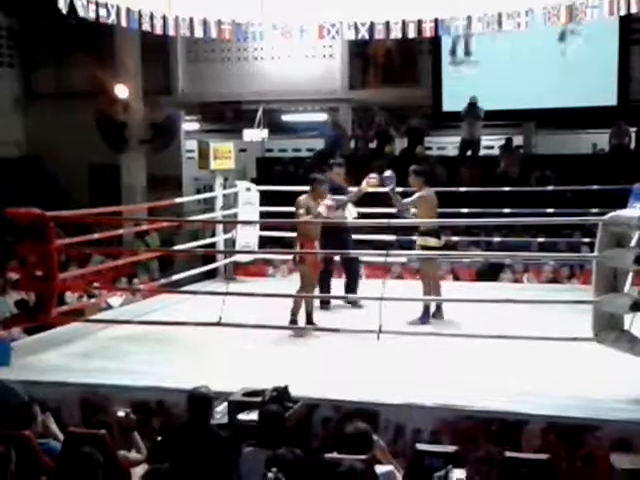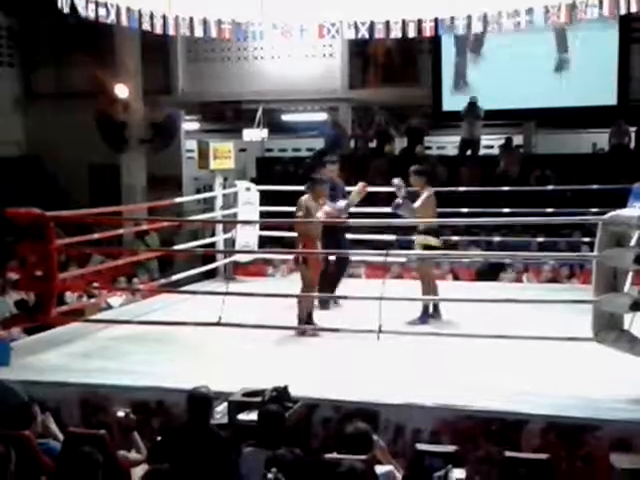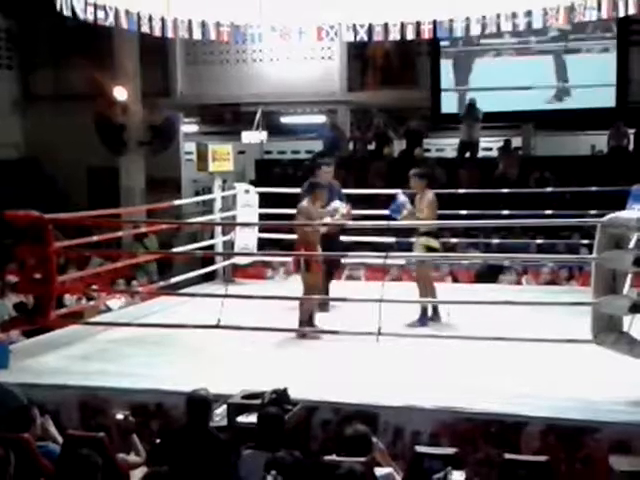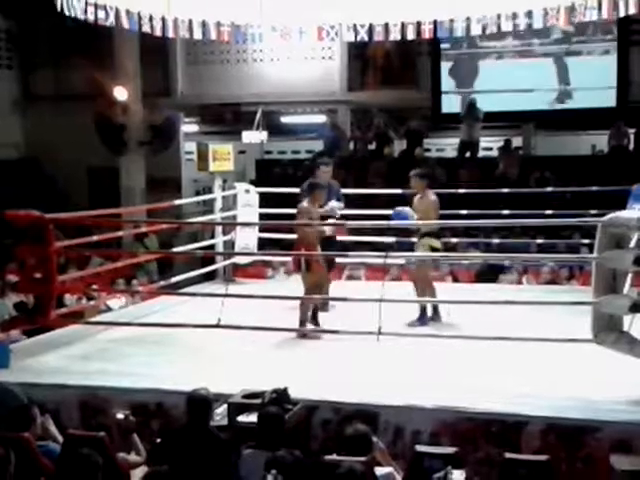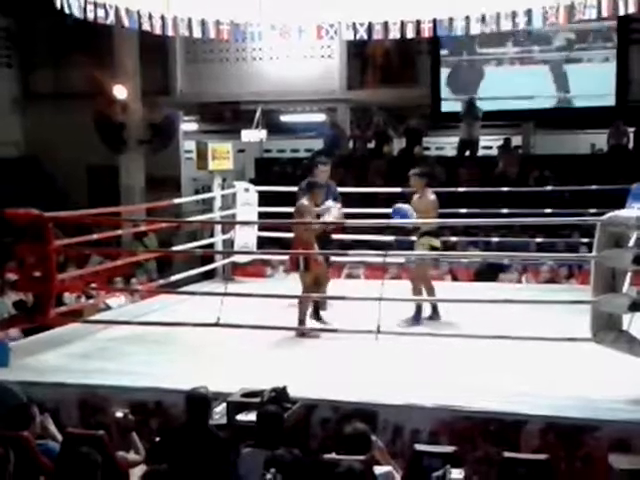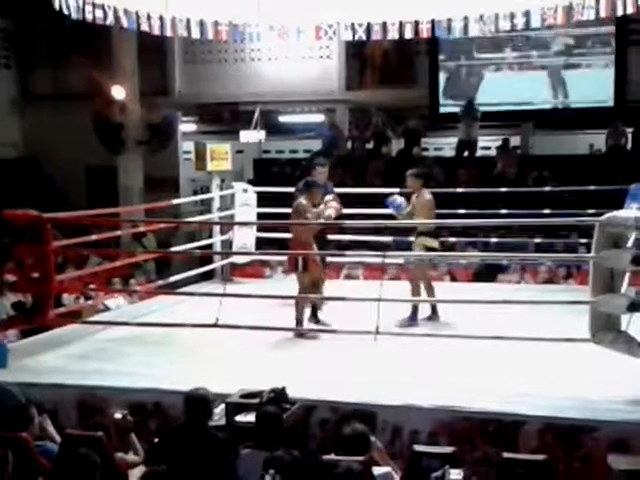
dt=0.1s
person 1, frame 1
left shoulder: (422, 195)
right shoulder: (429, 193)
left elbow: (401, 205)
left wrist: (390, 187)
right wrist: (409, 212)
left hip: (427, 237)
right hip: (433, 235)
left knee: (426, 277)
right knee: (433, 275)
left ankle: (425, 315)
right ankle: (438, 310)
person 1, frame 2
left shoulder: (427, 194)
right shoulder: (424, 193)
left elbow: (413, 211)
left wrist: (401, 192)
right wrist: (403, 208)
left hip: (427, 237)
right hip: (424, 236)
left knee: (424, 276)
right knee: (428, 276)
left ankle: (425, 314)
right ankle: (435, 310)
person 1, frame 3
left shoulder: (429, 197)
right shoulder: (418, 197)
left elbow: (426, 219)
left wrist: (408, 210)
right wrist: (403, 215)
left hip: (427, 238)
right hip: (422, 238)
left knee: (421, 278)
right knee: (426, 278)
left ankle: (423, 317)
right ankle: (435, 313)
person 1, frame 4
left shoulder: (432, 199)
right shoulder: (416, 199)
left elbow: (432, 223)
left wrist: (414, 220)
left hip: (430, 240)
right hip: (421, 239)
left knee: (417, 277)
right knee: (425, 278)
left ankle: (422, 316)
right ankle: (436, 313)
person 1, frame 5
left shoulder: (431, 198)
right shoulder: (415, 198)
left elbow: (432, 222)
right elbow: (415, 219)
left wrist: (414, 217)
left hip: (428, 239)
right hip: (421, 238)
left knee: (416, 276)
right knee: (424, 278)
left ankle: (417, 315)
right ankle: (435, 312)
person 1, frame 6
left shoulder: (426, 198)
right shoulder: (415, 197)
left elbow: (424, 221)
right elbow: (411, 216)
left wrist: (405, 211)
right wrist: (398, 210)
left hip: (426, 239)
right hip: (422, 238)
left knee: (414, 277)
right knee: (425, 278)
left ankle: (413, 316)
right ankle: (434, 312)
person 2, frame 1
left shoulder: (323, 201)
right shoulder: (302, 201)
left elbow: (346, 200)
right elbow: (301, 222)
left wrist: (363, 187)
right wrist: (318, 213)
left hip: (314, 245)
right hip: (304, 245)
left knee: (311, 285)
right knee: (306, 285)
left ankle: (309, 320)
right ankle: (293, 320)
person 2, frame 2
left shoulder: (322, 201)
right shoulder: (304, 201)
right elbow: (299, 223)
right wrist: (318, 217)
left hip: (315, 245)
right hip: (305, 246)
left knee: (313, 285)
right knee: (308, 286)
left ankle: (309, 320)
right ankle: (301, 324)
person 2, frame 3
left shoulder: (317, 207)
right shoulder: (304, 207)
left elbow: (322, 225)
right elbow: (302, 230)
right wrist: (320, 227)
left hip: (314, 249)
right hip: (306, 250)
left knee: (317, 288)
right knee: (310, 290)
left ankle: (310, 322)
right ankle: (302, 327)
person 2, frame 4
left shoulder: (314, 207)
right shoulder: (304, 208)
right elbow: (305, 231)
left wrist: (331, 229)
right wrist: (325, 230)
left hip: (314, 249)
right hip: (305, 251)
left knee: (323, 283)
right knee: (310, 289)
left ankle: (313, 317)
right ankle: (302, 328)
person 2, frame 5
left shoulder: (310, 205)
right shoulder: (303, 205)
right elbow: (310, 228)
left hip: (311, 248)
right hip: (302, 250)
left knee: (323, 278)
right knee: (308, 288)
left ankle: (316, 313)
right ankle: (301, 327)
person 2, frame 6
left shoulder: (307, 205)
right shoulder: (301, 205)
left elbow: (313, 223)
right elbow: (313, 226)
left wrist: (324, 209)
right wrist: (328, 214)
left hip: (309, 247)
right hip: (301, 250)
left knee: (319, 281)
right knee: (305, 289)
left ankle: (314, 316)
right ankle: (299, 328)
person 3, frame 1
left shoulder: (343, 186)
left wrist: (353, 201)
right wrist: (336, 214)
left hip: (342, 231)
right hip: (326, 232)
left knee: (352, 262)
right knee: (327, 265)
left ankle: (351, 295)
right ankle: (325, 299)
person 3, frame 2
left shoulder: (338, 184)
left elbow: (345, 202)
left wrist: (343, 205)
right wrist: (333, 208)
left hip: (338, 229)
right hip: (322, 230)
left knee: (344, 260)
right knee: (323, 264)
left ankle: (330, 291)
right ankle: (324, 297)
person 3, frame 3
left shoulder: (335, 185)
right shoulder: (309, 187)
left elbow: (343, 204)
left wrist: (341, 207)
left hip: (333, 231)
left knee: (334, 263)
right knee: (320, 266)
left ankle: (323, 293)
right ankle: (321, 299)
person 3, frame 4
left shoulder: (334, 185)
right shoulder: (308, 187)
left elbow: (341, 204)
left wrist: (337, 206)
right wrist: (324, 210)
left hip: (330, 230)
left knee: (330, 264)
left ankle: (322, 296)
person 3, frame 5
left shoulder: (331, 186)
right shoulder: (306, 186)
left elbow: (338, 204)
left wrist: (335, 207)
right wrist: (320, 210)
left hip: (326, 229)
left knee: (324, 262)
person 3, frame 6
left shoulder: (328, 186)
right shoulder: (303, 187)
left elbow: (337, 205)
left wrist: (333, 207)
left hip: (321, 231)
left knee: (320, 264)
